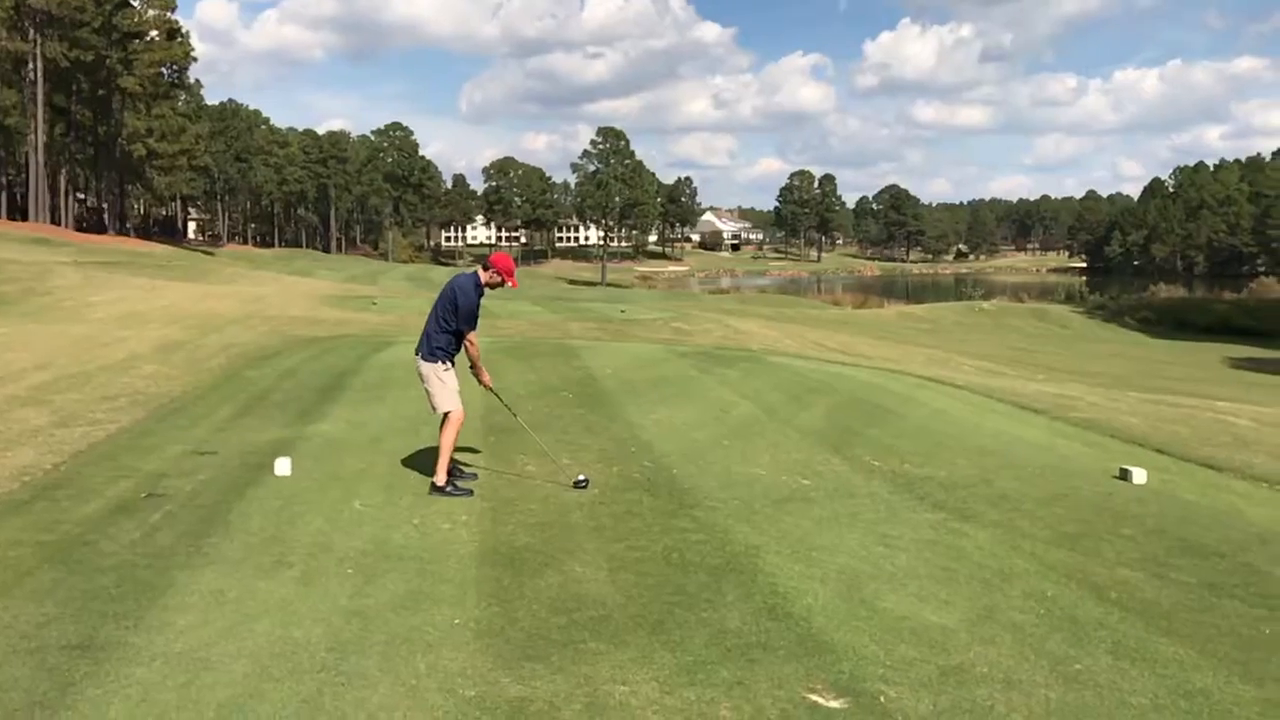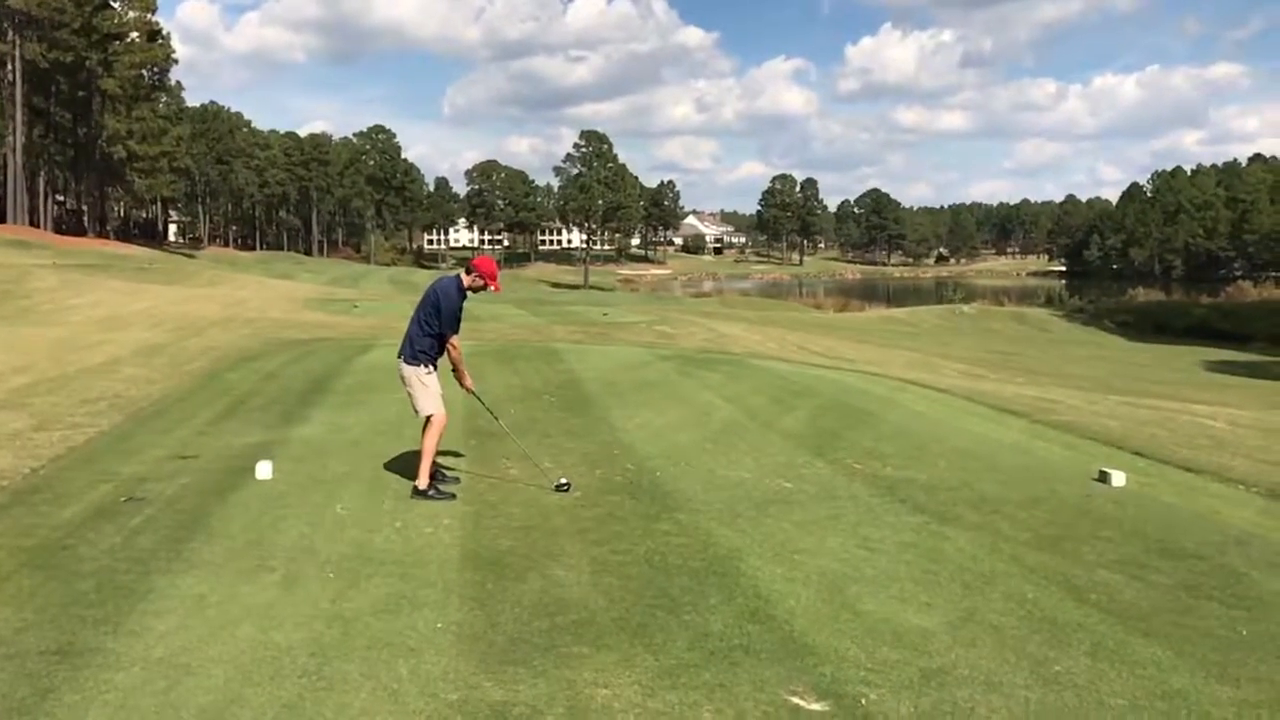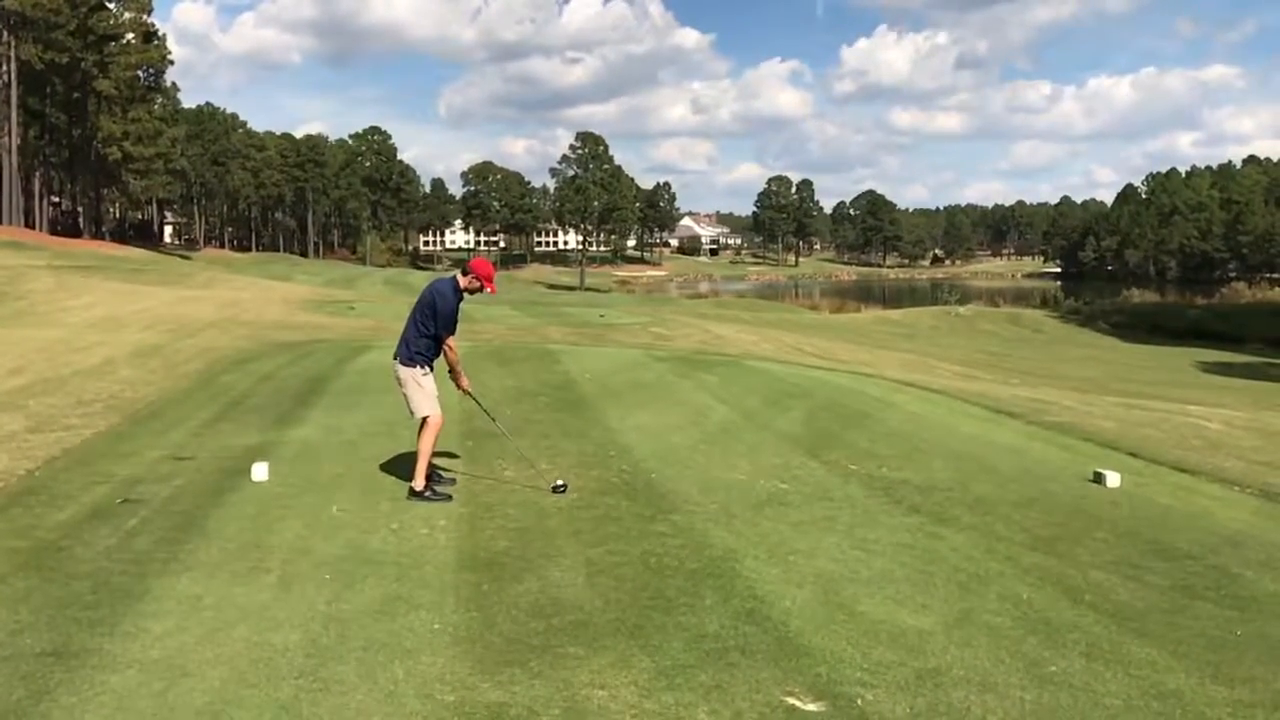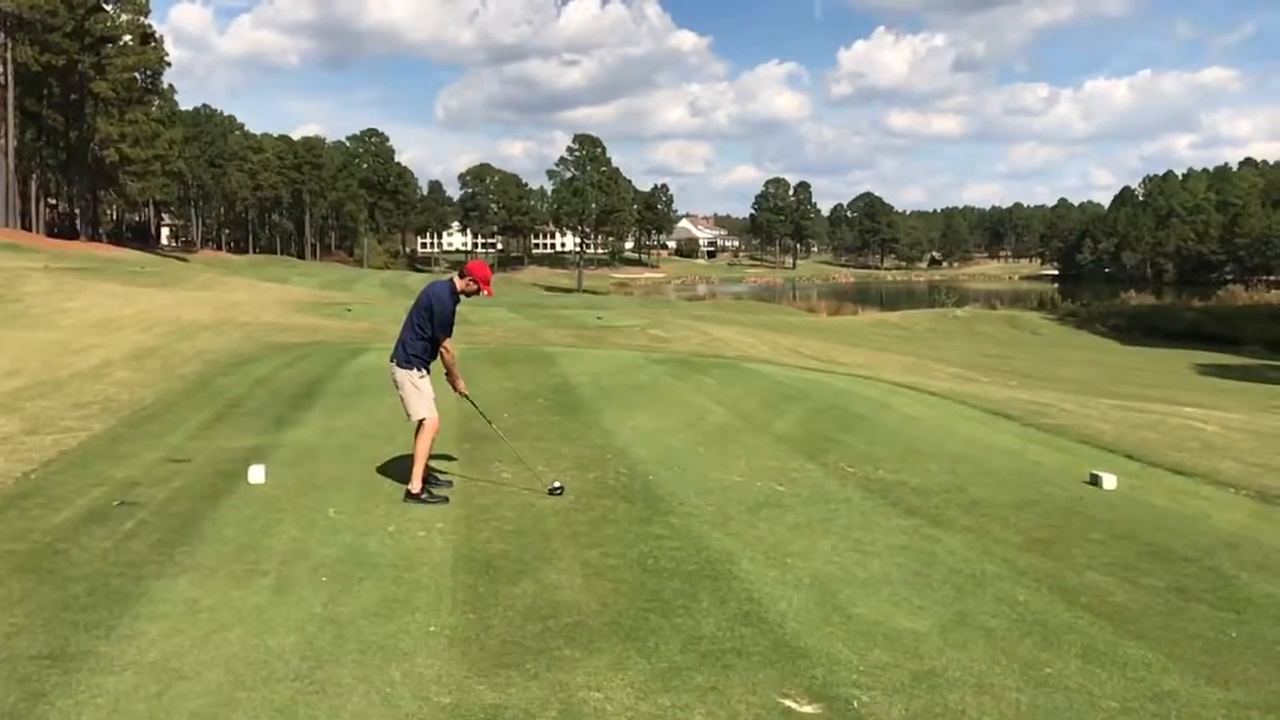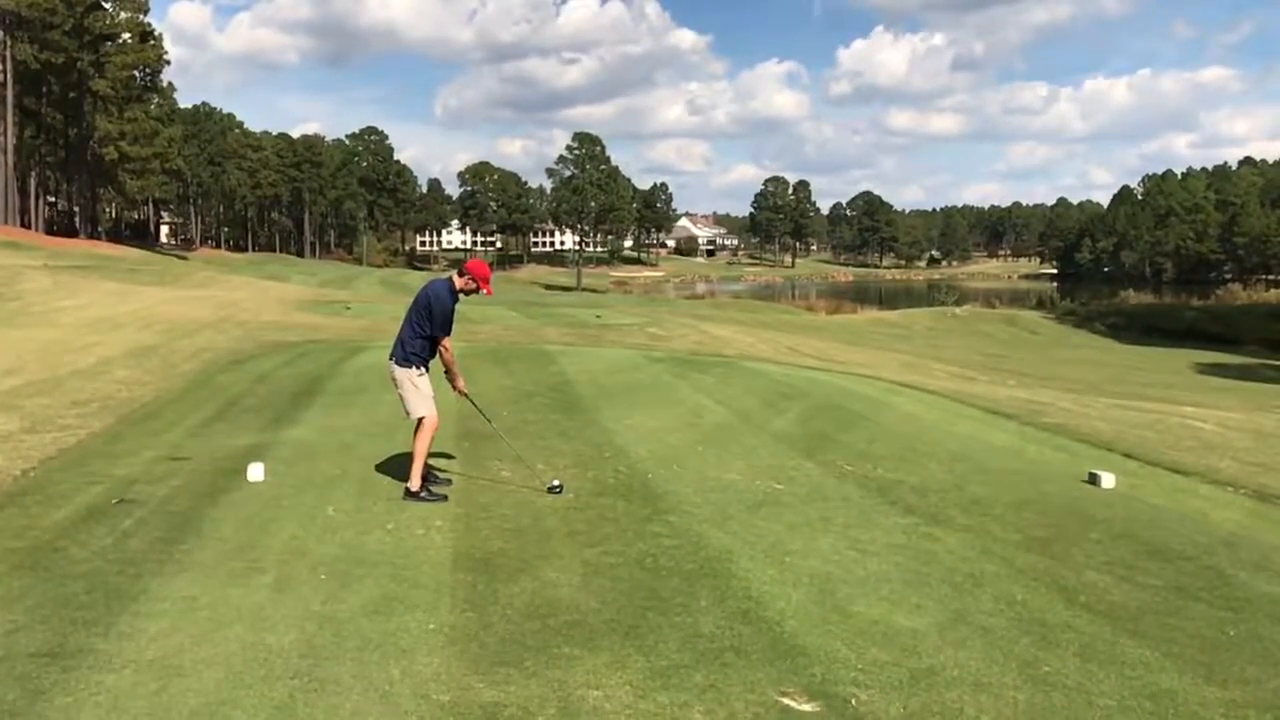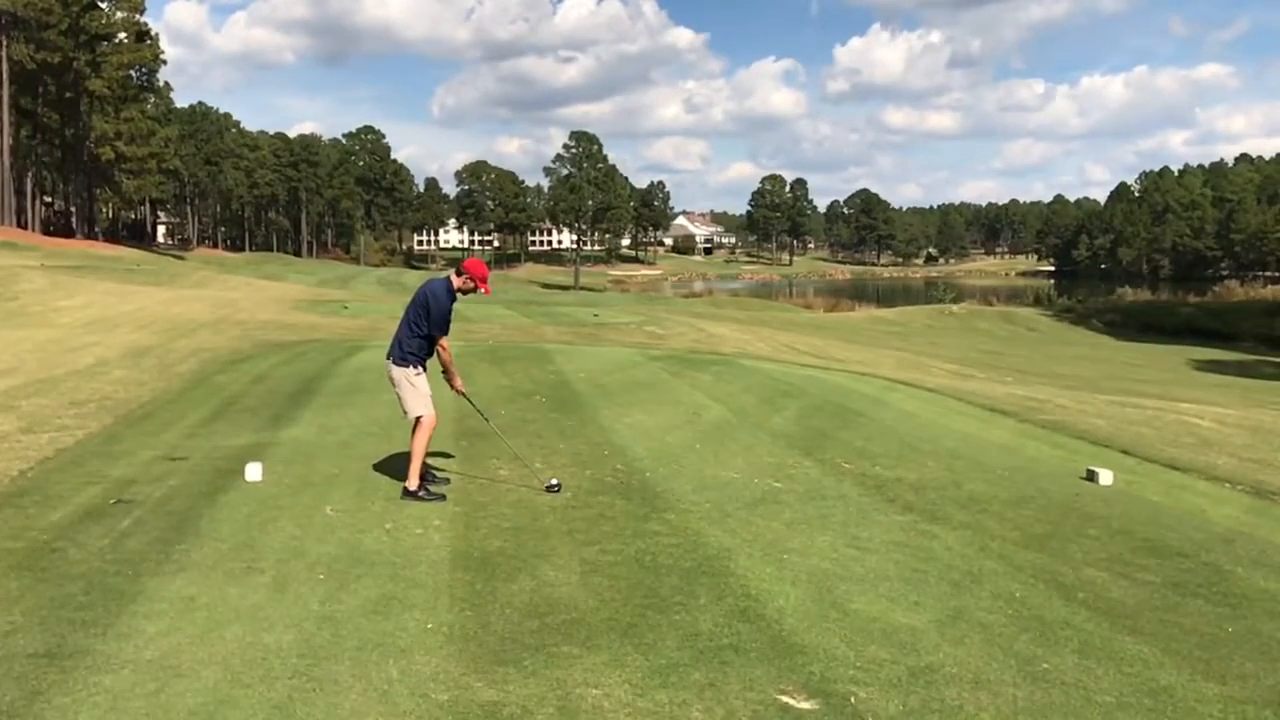
dt=0.5s
person 1, frame 1
left shoulder: (466, 281)
right shoulder: (468, 291)
right elbow: (469, 340)
left wrist: (476, 367)
right wrist: (480, 371)
left hip: (437, 355)
right hip: (435, 358)
left knee: (451, 413)
right knee: (455, 415)
left ankle: (447, 466)
right ankle: (440, 480)
person 1, frame 2
left shoulder: (449, 285)
right shoulder: (450, 294)
right elbow: (451, 343)
left wrist: (459, 370)
right wrist: (463, 375)
left hip: (421, 359)
right hip: (417, 362)
left knee: (433, 417)
right knee: (438, 419)
left ankle: (429, 470)
right ankle: (422, 484)
person 1, frame 3
left shoulder: (445, 286)
right shoulder: (447, 296)
right elbow: (447, 344)
left wrist: (455, 372)
right wrist: (459, 376)
left hip: (416, 360)
right hip: (414, 364)
left knee: (429, 418)
right knee: (434, 420)
left ankle: (426, 471)
right ankle: (418, 486)
person 1, frame 4
left shoulder: (442, 289)
right shoulder: (444, 298)
right elbow: (444, 347)
left wrist: (451, 374)
right wrist: (456, 379)
left hip: (412, 363)
right hip: (410, 366)
left knee: (425, 420)
right knee: (431, 422)
left ankle: (422, 473)
right ankle: (415, 488)
person 1, frame 5
left shoulder: (441, 287)
right shoulder: (443, 296)
right elbow: (443, 346)
left wrist: (450, 372)
right wrist: (456, 377)
left hip: (411, 361)
right hip: (409, 364)
left knee: (424, 418)
right knee: (430, 421)
left ankle: (421, 471)
right ankle: (414, 486)
person 1, frame 6
left shoulder: (438, 287)
right shoulder: (440, 296)
right elbow: (441, 345)
left wrist: (448, 372)
right wrist: (454, 377)
left hip: (408, 360)
right hip: (406, 363)
left knee: (422, 418)
right knee: (427, 420)
left ankle: (419, 471)
right ankle: (412, 485)
